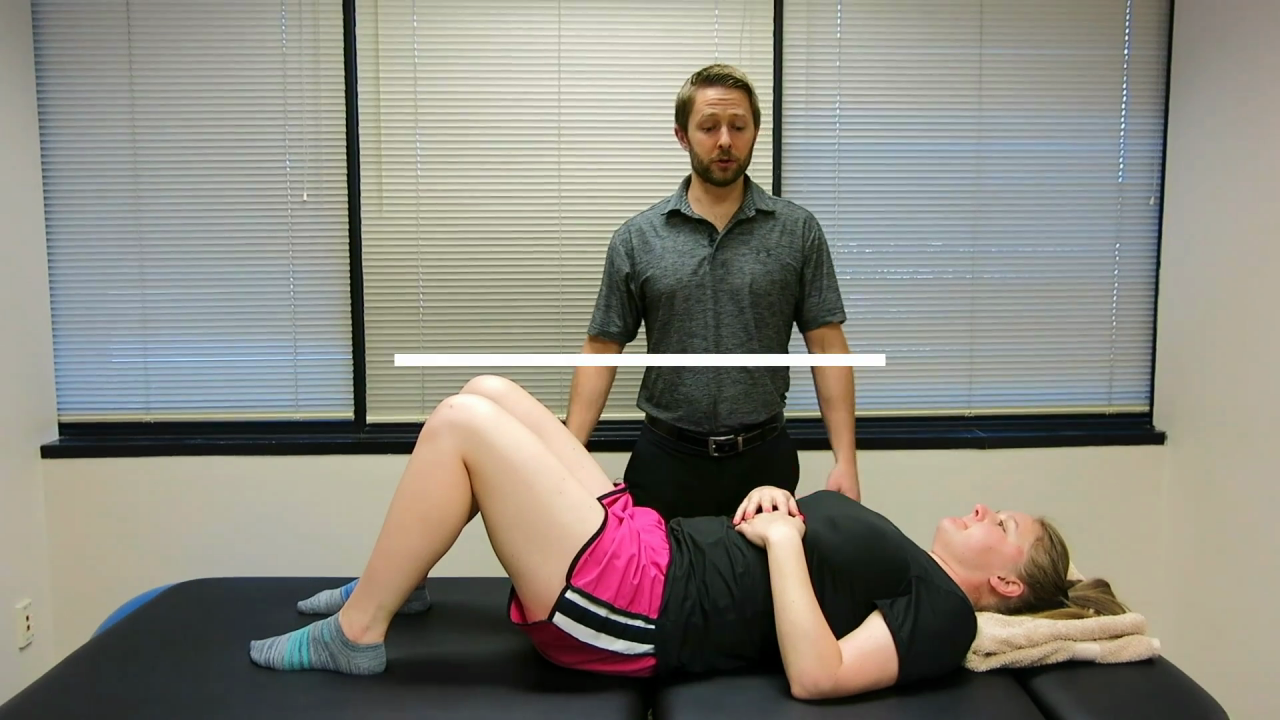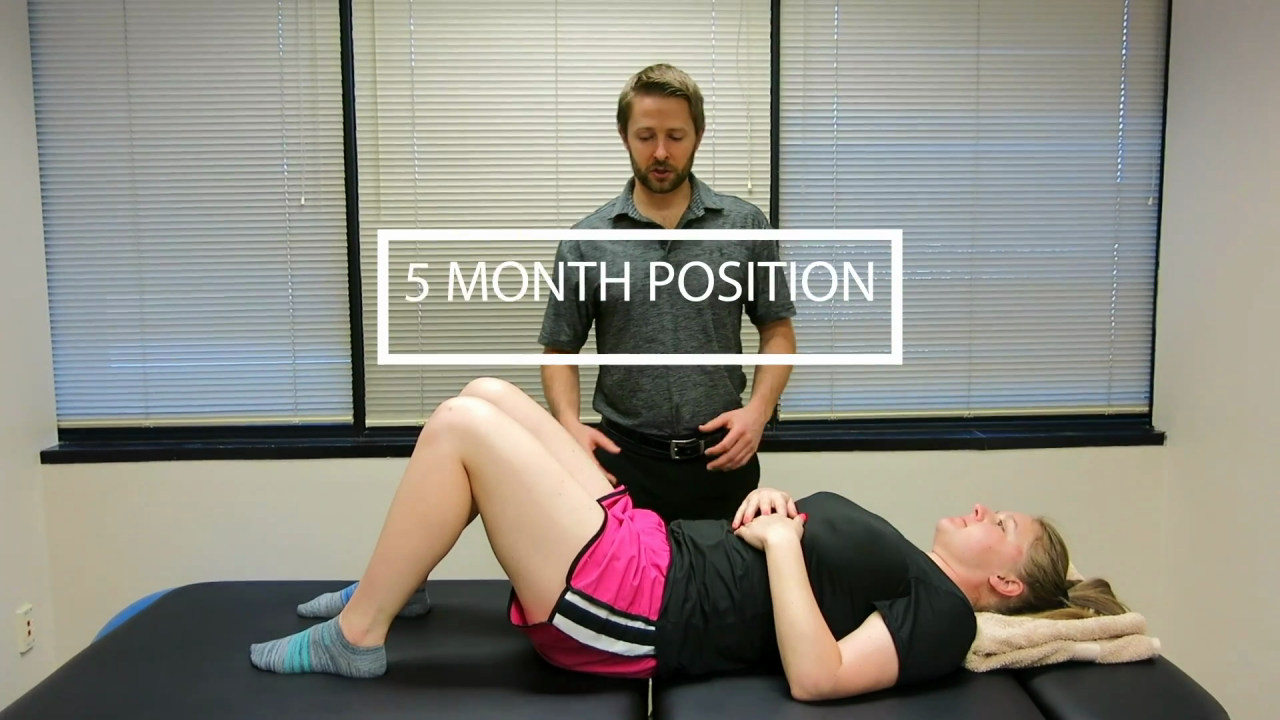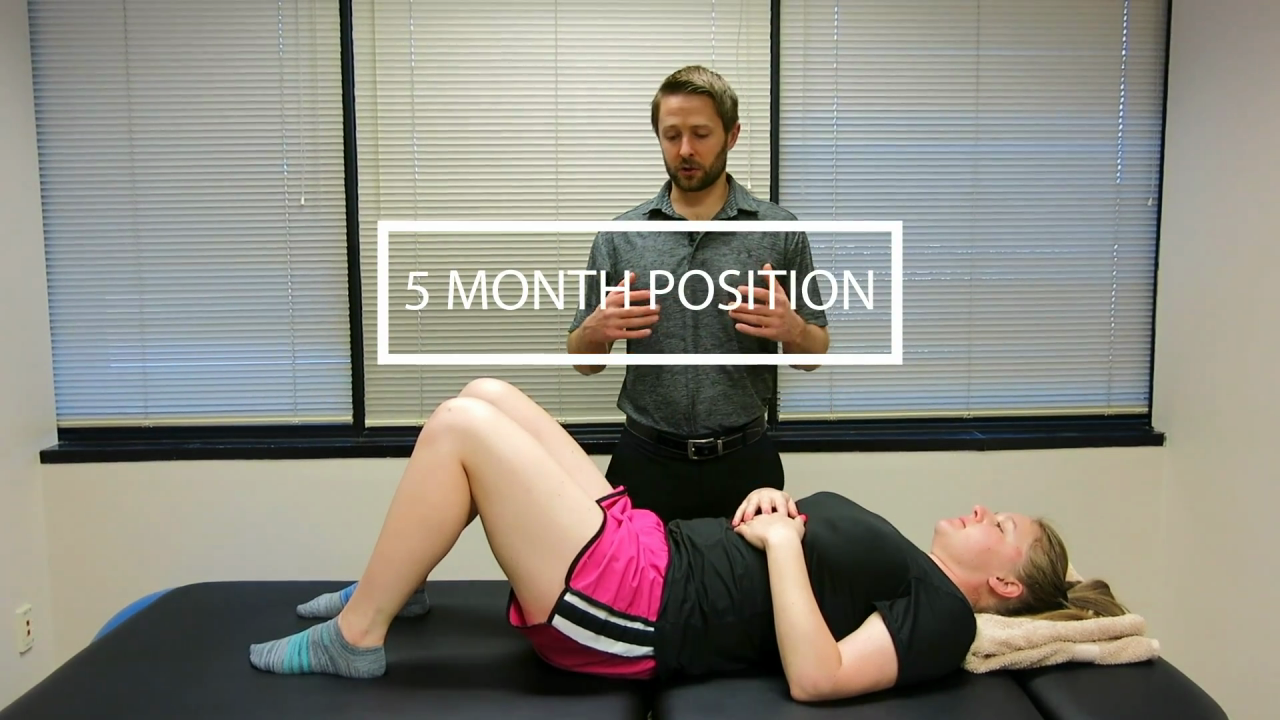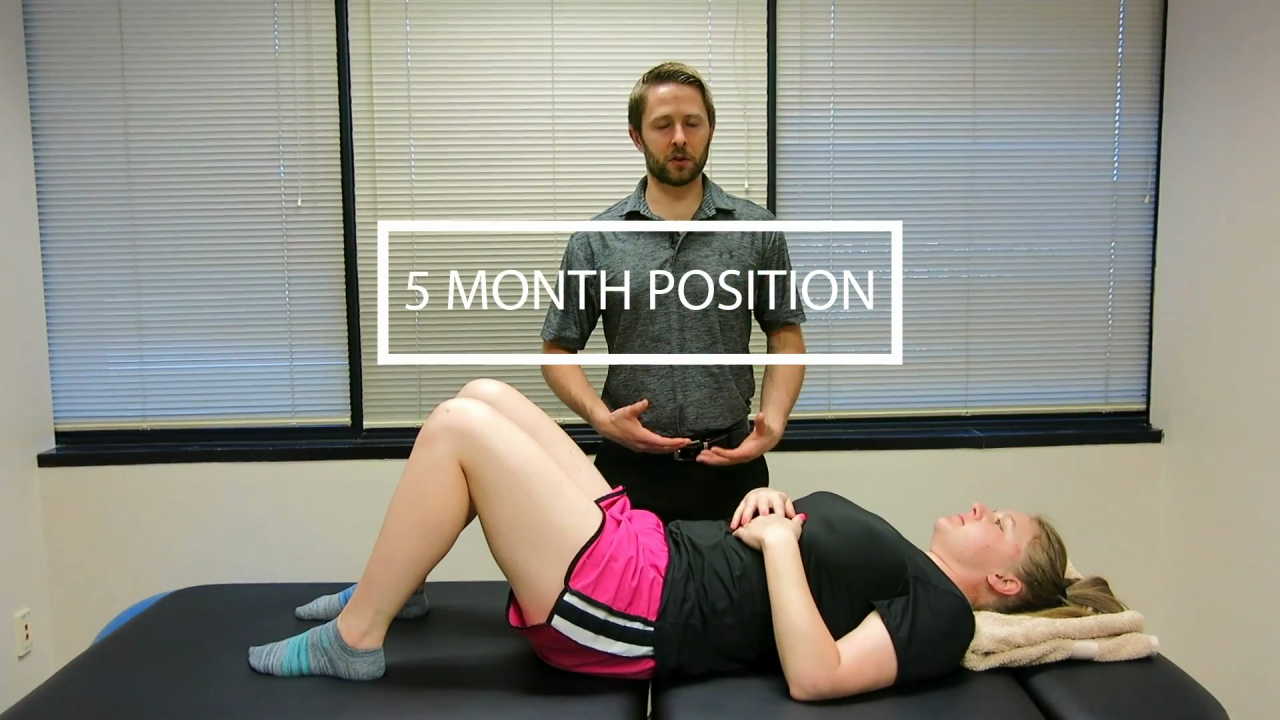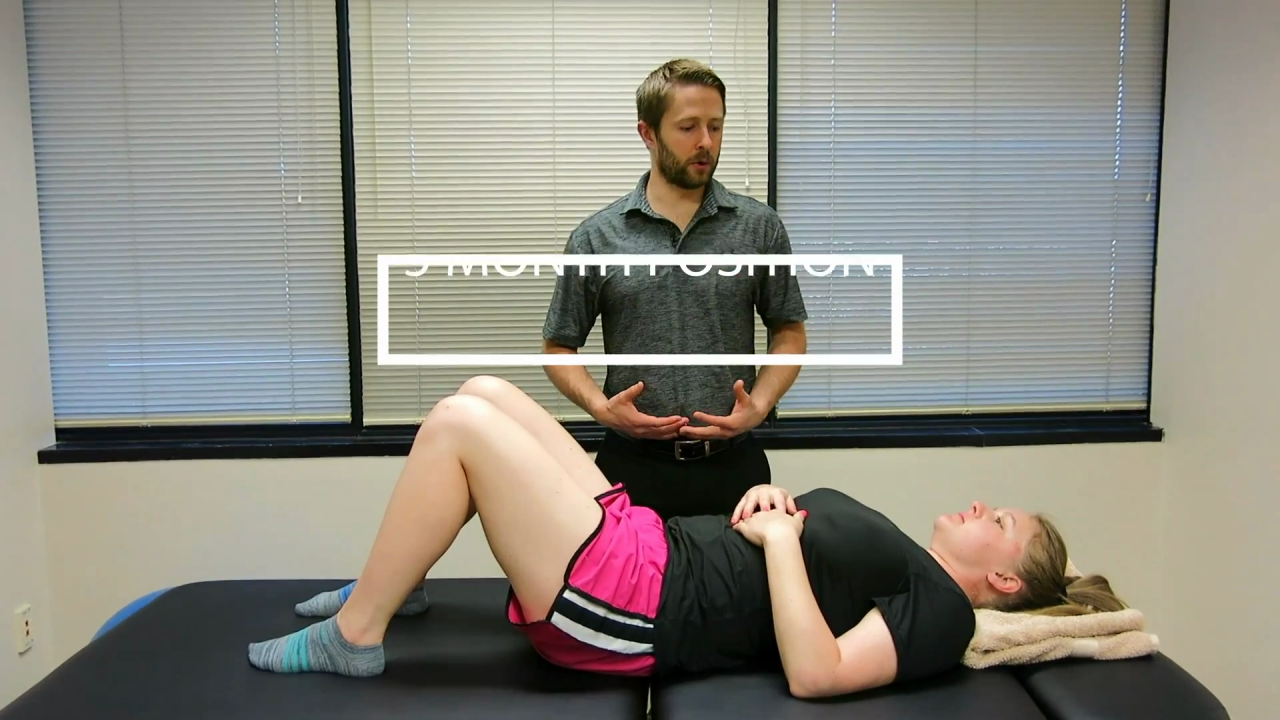
dt=1s
person 1, frame 1
left shoulder: (942, 616)
right shoulder: (905, 570)
left elbow: (816, 675)
left wrist: (783, 540)
right wrist: (776, 499)
left hip: (635, 609)
right hip: (652, 546)
left knee: (460, 423)
right knee: (486, 394)
left ankle: (356, 633)
right ankle: (399, 580)
person 1, frame 2
left shoulder: (942, 616)
right shoulder: (904, 571)
left elbow: (814, 676)
left wrist: (781, 541)
right wrist: (771, 500)
left hip: (633, 610)
right hip: (651, 547)
left knee: (460, 426)
right knee: (485, 397)
left ankle: (356, 636)
right ankle: (395, 582)
person 1, frame 3
left shoulder: (942, 619)
right shoulder: (905, 572)
left elbow: (815, 677)
left wrist: (783, 542)
right wrist: (772, 502)
left hip: (634, 613)
right hip: (649, 549)
left knee: (460, 428)
right knee: (485, 397)
left ankle: (355, 637)
right ankle: (397, 585)
person 1, frame 4
left shoulder: (940, 616)
right shoulder: (902, 569)
left elbow: (815, 676)
left wrist: (778, 543)
right wrist: (769, 502)
left hip: (632, 612)
right hip: (648, 548)
left knee: (458, 427)
right knee: (484, 398)
left ankle: (355, 638)
right ankle: (396, 585)
person 1, frame 5
left shoulder: (940, 614)
right shoulder: (902, 566)
left elbow: (814, 673)
left wrist: (778, 539)
right wrist: (769, 498)
left hip: (630, 610)
right hip: (644, 543)
left knee: (456, 425)
right knee: (481, 394)
left ankle: (354, 636)
right ankle: (396, 581)
person 2, frame 1
left shoulder: (797, 231)
right shoulder: (636, 239)
left elbow: (826, 345)
right elbow: (602, 350)
left wrist: (845, 459)
left hip: (763, 458)
right hip: (667, 458)
person 2, frame 2
left shoulder: (746, 225)
right shoulder: (585, 243)
left elbow: (777, 331)
right elbow: (560, 352)
left wrist: (758, 409)
right wrist: (570, 424)
left hip: (721, 458)
right hip: (626, 463)
person 2, frame 3
left shoulder: (779, 231)
right shoulder: (620, 237)
left elbow: (813, 353)
right elbow: (584, 359)
left wrist: (791, 328)
right wrist: (597, 328)
left hip: (744, 460)
right hip: (647, 461)
person 2, frame 4
left shoulder: (756, 230)
right shoulder: (595, 241)
left elbow: (786, 337)
right elbow: (558, 351)
left wrist: (772, 424)
right wrist: (602, 418)
left hip: (731, 463)
right hip: (632, 465)
person 2, frame 5
left shoulder: (759, 227)
right shoulder: (596, 237)
left elbow: (789, 334)
right elbow: (559, 347)
left wrist: (760, 405)
right wrist: (601, 406)
left hip: (732, 461)
right hip: (634, 464)
